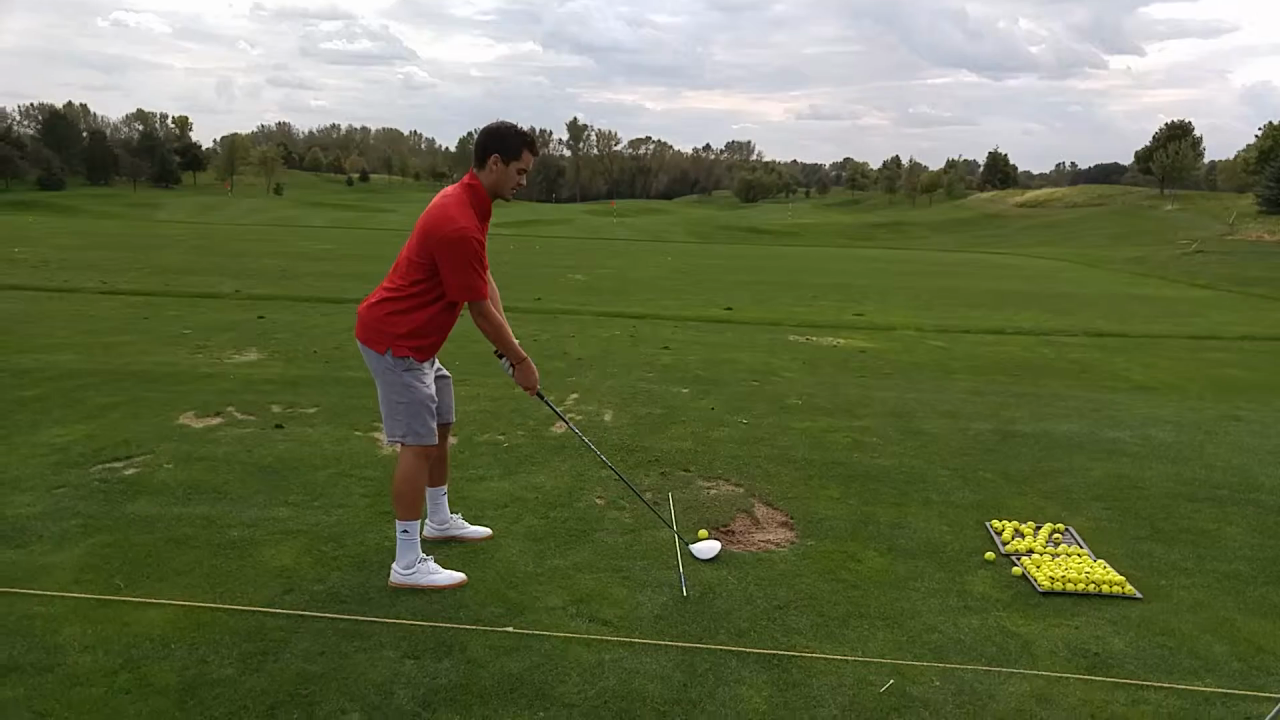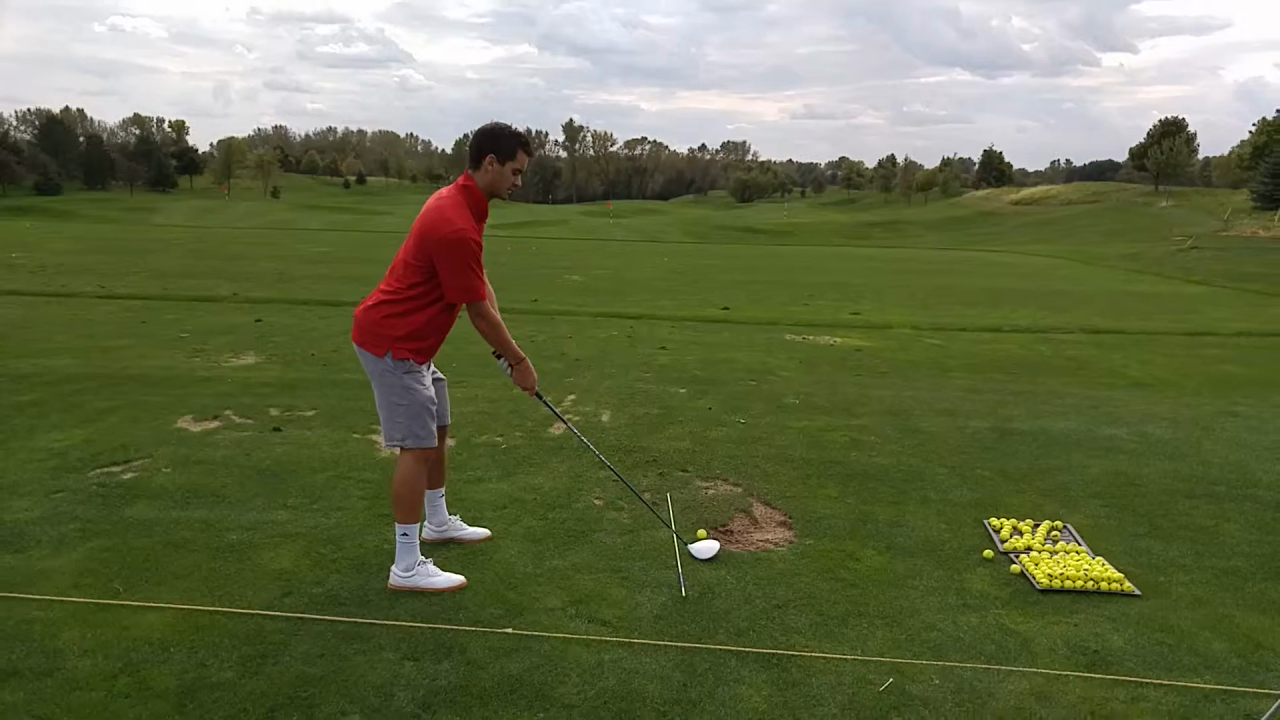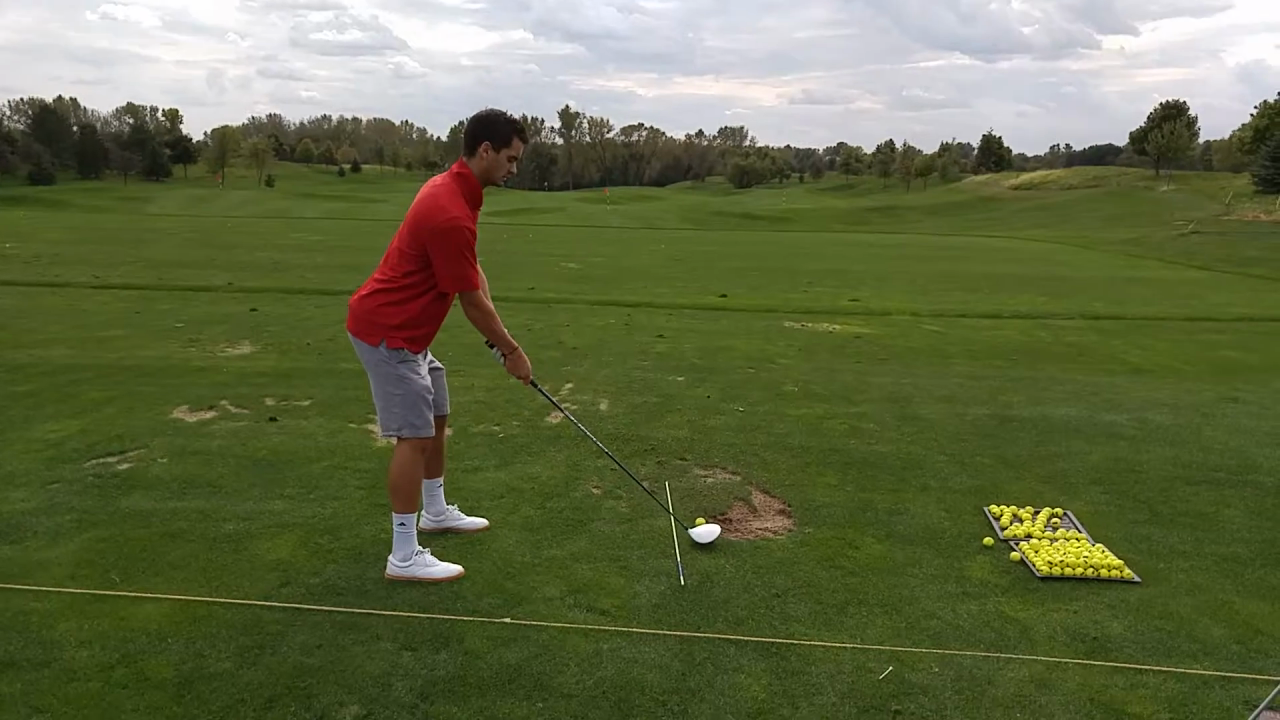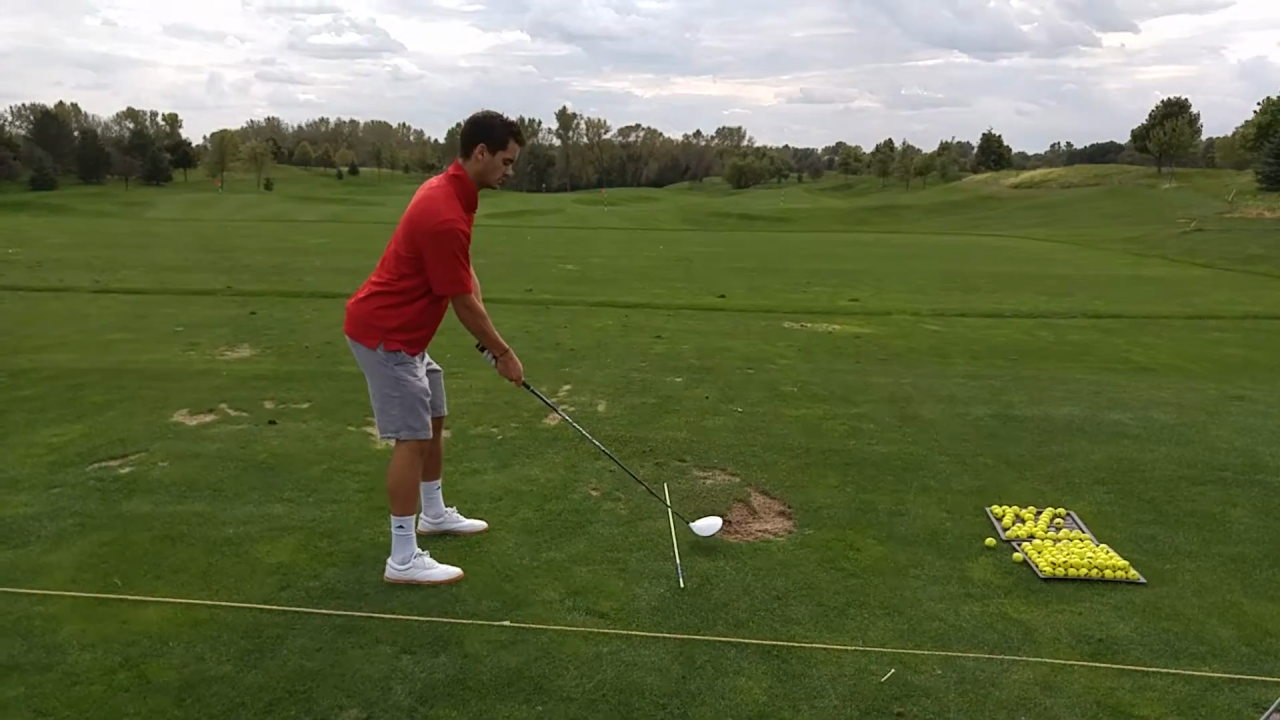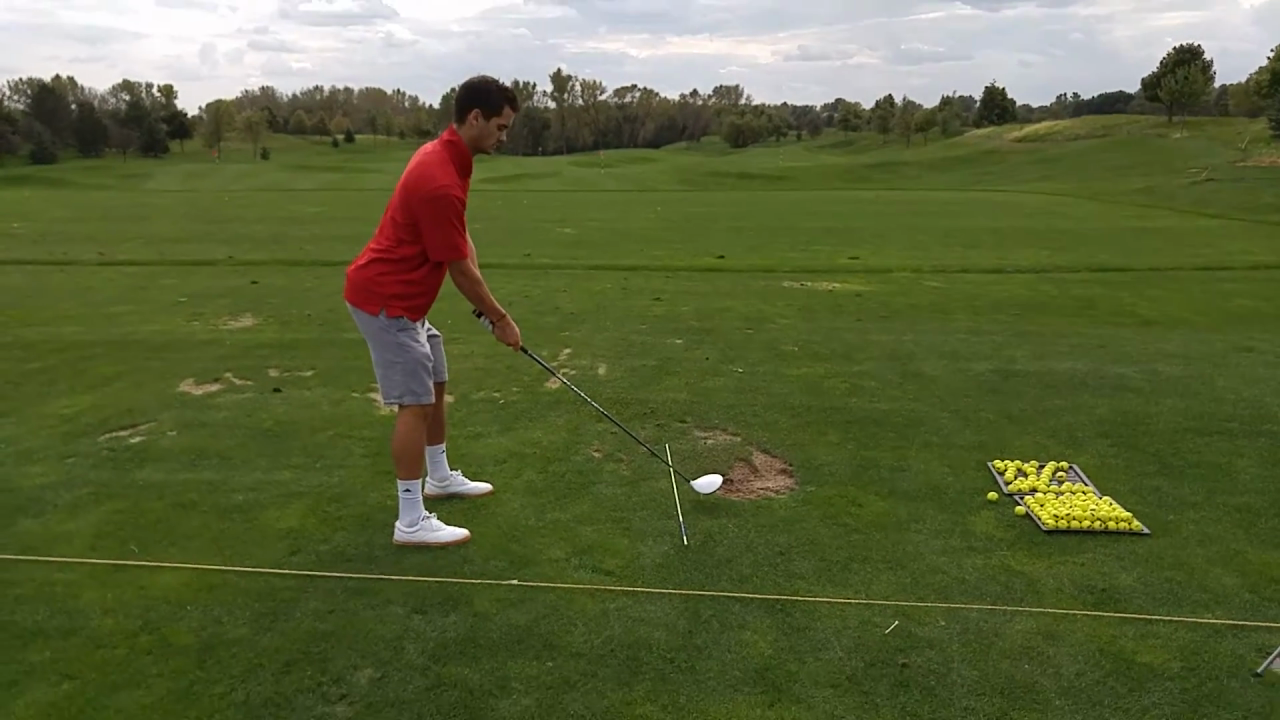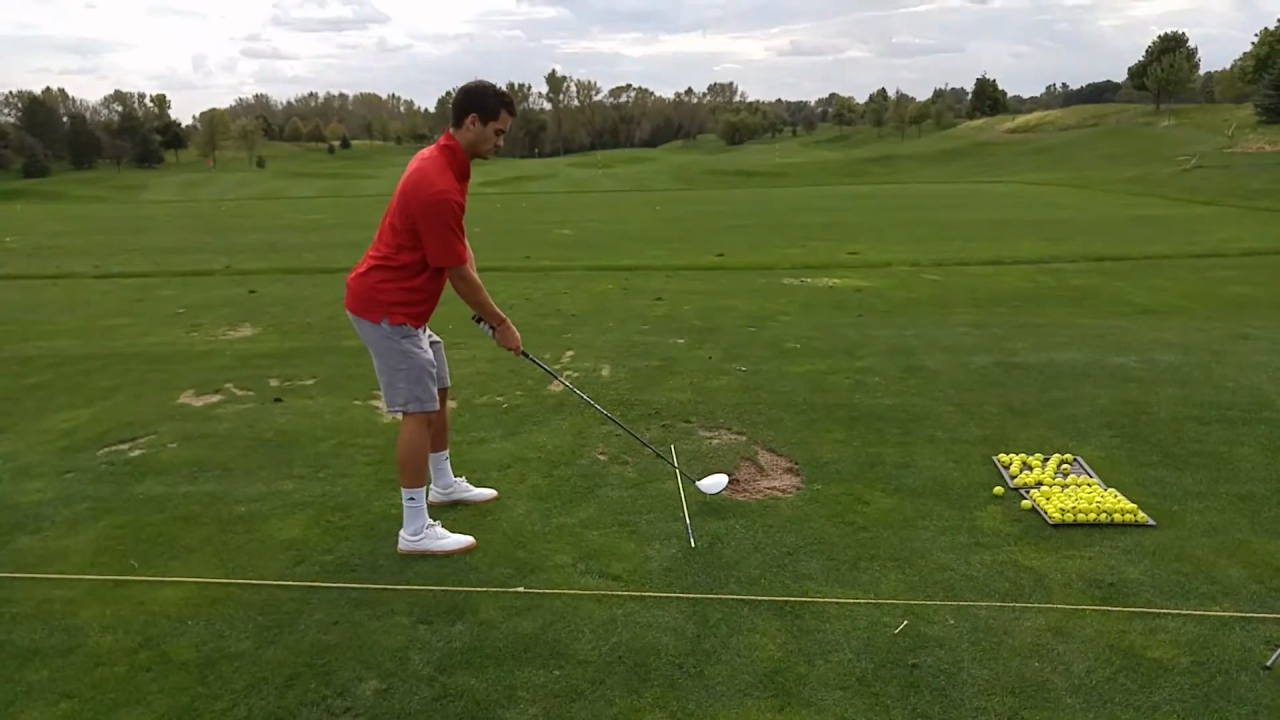
dt=0.2s
person 1, frame 1
left shoulder: (467, 201)
right shoulder: (458, 224)
left elbow: (485, 281)
right elbow: (480, 309)
left wrist: (508, 343)
right wrist: (520, 362)
left hip: (412, 336)
right hip: (393, 339)
left knee: (439, 428)
right knee: (417, 443)
left ankle: (440, 520)
right ankle: (408, 564)
person 1, frame 2
left shoulder: (461, 201)
right shoulder: (456, 226)
left elbow: (481, 286)
right elbow: (478, 310)
left wrist: (505, 347)
right wrist: (519, 362)
left hip: (407, 338)
right hip: (391, 342)
left knee: (436, 431)
right knee: (416, 445)
left ankle: (438, 521)
right ankle: (407, 566)
person 1, frame 3
left shoulder: (455, 187)
right shoulder: (450, 214)
left elbow: (472, 271)
right elbow: (471, 300)
left wrist: (499, 337)
right wrist: (512, 352)
left hip: (403, 327)
right hip: (386, 331)
left knee: (434, 420)
right knee: (414, 435)
left ankle: (436, 511)
right ankle: (404, 557)
person 1, frame 4
left shoulder: (449, 189)
right shoulder: (444, 216)
left elbow: (466, 274)
right elbow: (463, 302)
left wrist: (491, 339)
right wrist: (502, 353)
left hip: (400, 330)
right hip: (384, 334)
left knee: (432, 422)
right knee: (412, 438)
left ankle: (434, 513)
right ankle: (403, 559)
person 1, frame 5
left shoulder: (444, 155)
right shoulder: (440, 182)
left elbow: (462, 241)
right elbow: (459, 268)
left wrist: (486, 302)
right wrist: (499, 318)
left hip: (400, 295)
right hip: (385, 300)
left knee: (434, 388)
right knee: (415, 403)
left ankle: (440, 477)
right ankle: (411, 521)
person 1, frame 6
left shoulder: (441, 159)
right shoulder: (438, 188)
left elbow: (459, 247)
right elbow: (458, 273)
left wrist: (487, 308)
right wrist: (500, 323)
left hip: (401, 301)
right hip: (387, 307)
left knee: (436, 395)
right knee: (419, 410)
left ankle: (444, 484)
right ankle: (415, 530)
